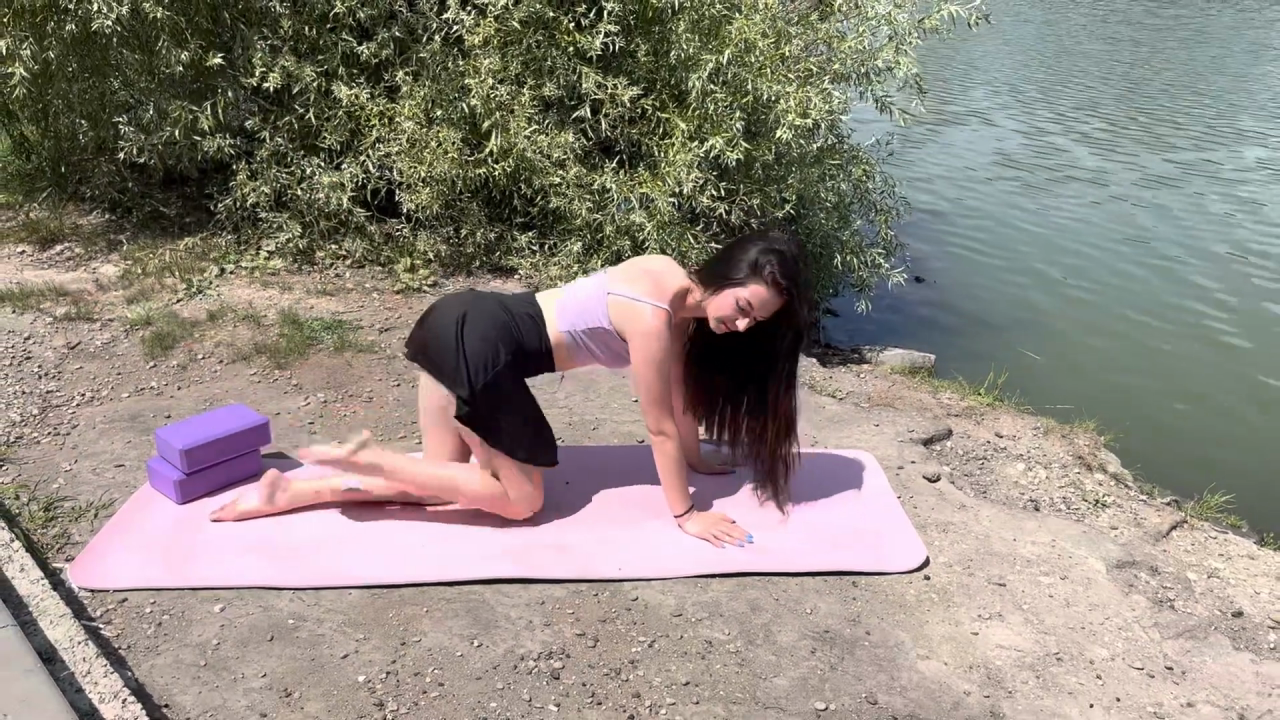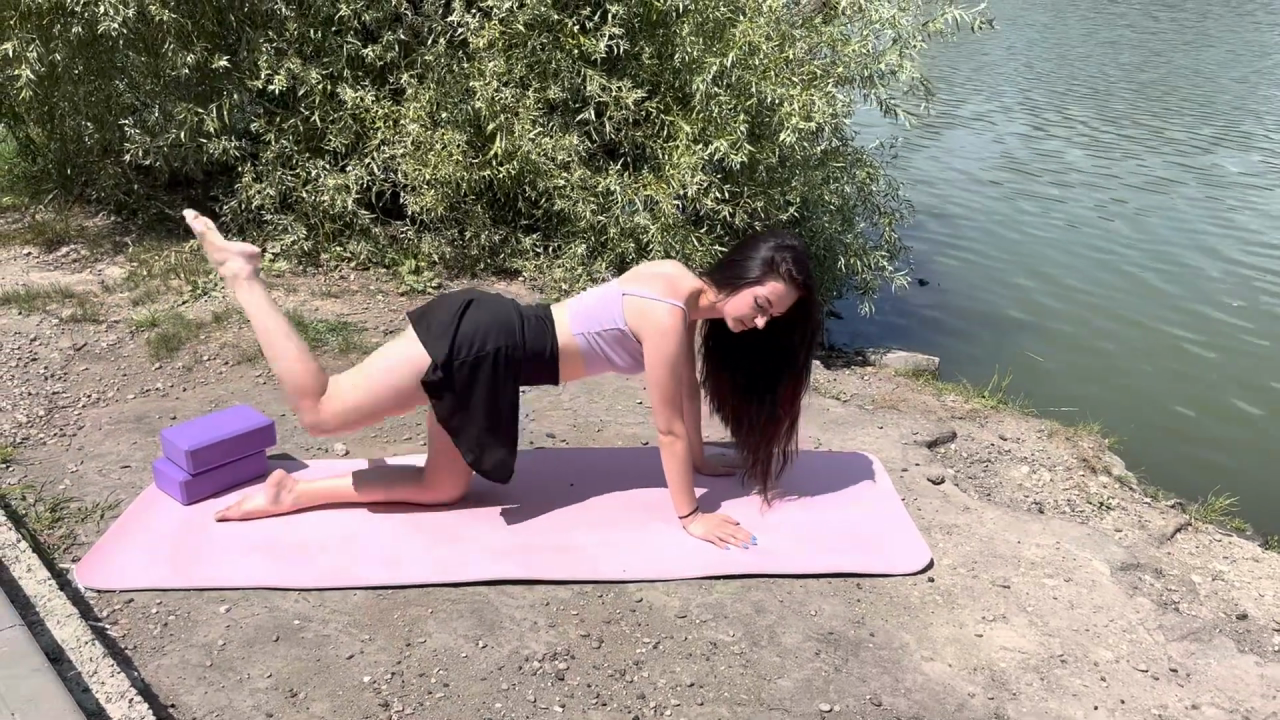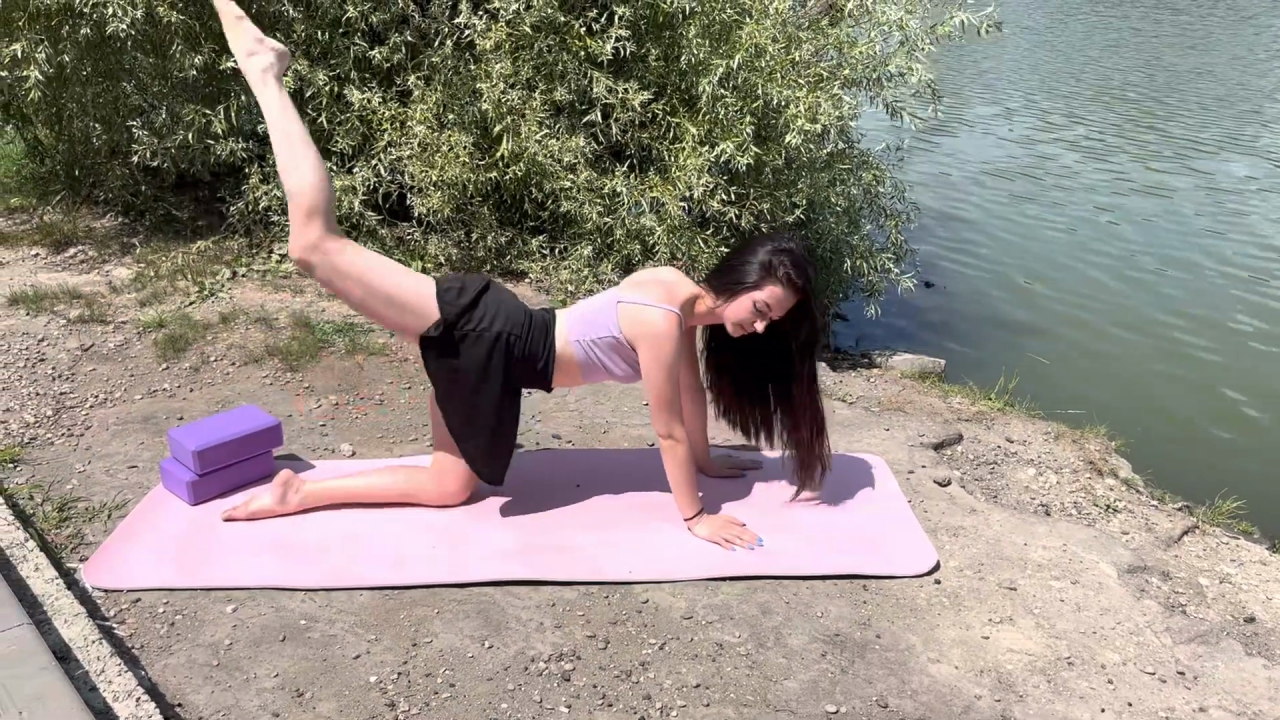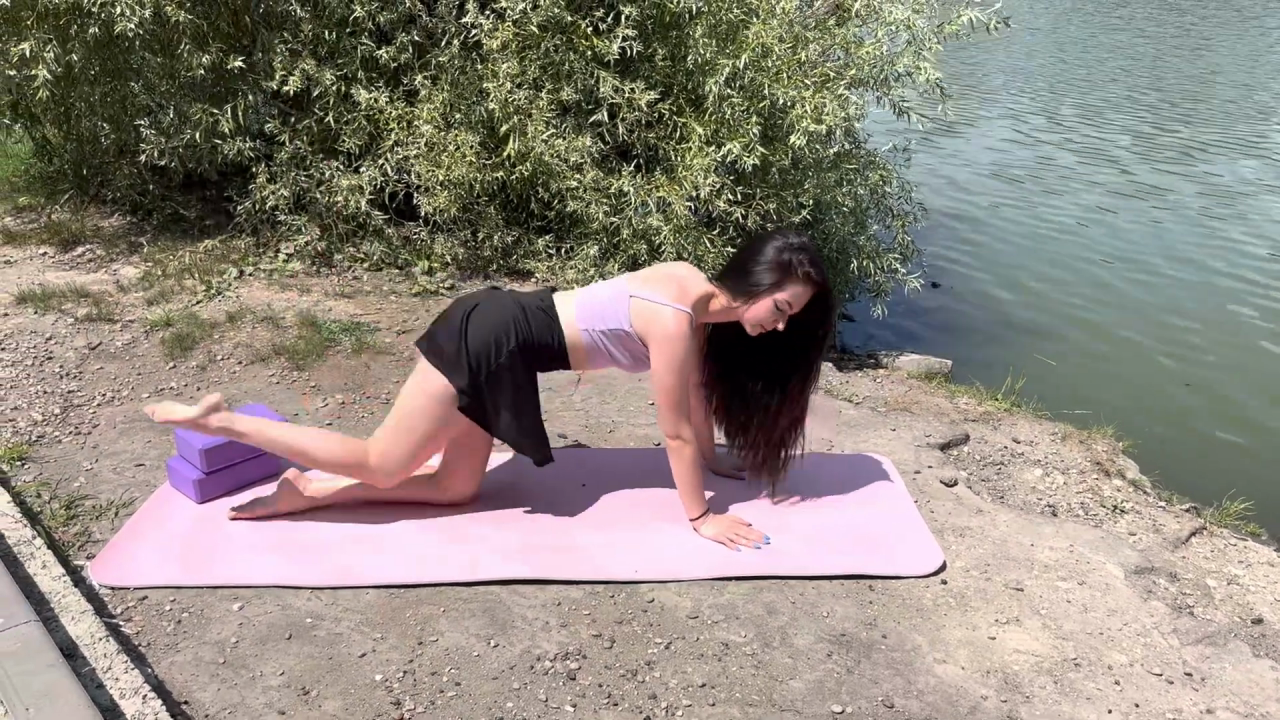
dt=0.4s
person 1, frame 1
left shoulder: (674, 279)
right shoulder: (654, 315)
left elbow: (682, 387)
right elbow: (660, 425)
left wrist: (695, 456)
right wrist: (685, 512)
left hip: (471, 324)
right hip: (480, 346)
left knee: (445, 476)
right knee: (520, 500)
left ankle: (285, 490)
right ankle: (365, 458)
person 1, frame 2
left shoulder: (679, 280)
right shoulder: (669, 313)
left elbow: (682, 401)
right elbow: (670, 427)
left wrist: (696, 465)
right wrist: (689, 513)
left hip: (496, 331)
right hip: (481, 341)
left knee: (442, 484)
right knee: (318, 412)
left ankle: (286, 492)
right ankle: (241, 272)
person 1, frame 3
left shoulder: (691, 299)
right shoulder: (665, 321)
left elbow: (696, 397)
right elbow: (670, 433)
left wrist: (708, 459)
right wrist: (695, 515)
left hip: (489, 355)
right hip: (480, 330)
left knee: (452, 486)
right knee: (315, 244)
left ankle: (295, 495)
right ankle: (269, 82)
person 1, frame 4
left shoulder: (695, 285)
right shoulder: (673, 312)
left elbow: (693, 390)
right elbow: (673, 428)
left wrist: (711, 462)
right wrist: (696, 516)
left hip: (501, 324)
right hip: (491, 341)
left knee: (457, 484)
right knee: (381, 462)
left ankle: (306, 487)
right ankle: (218, 420)
